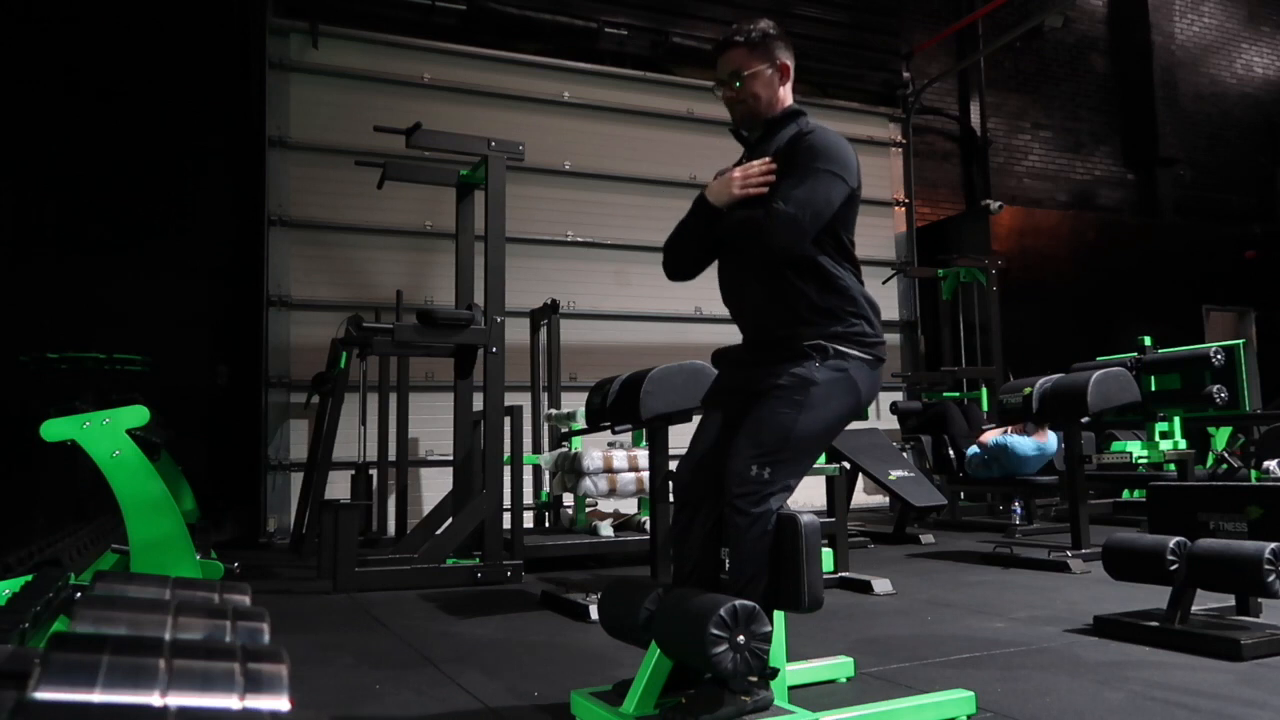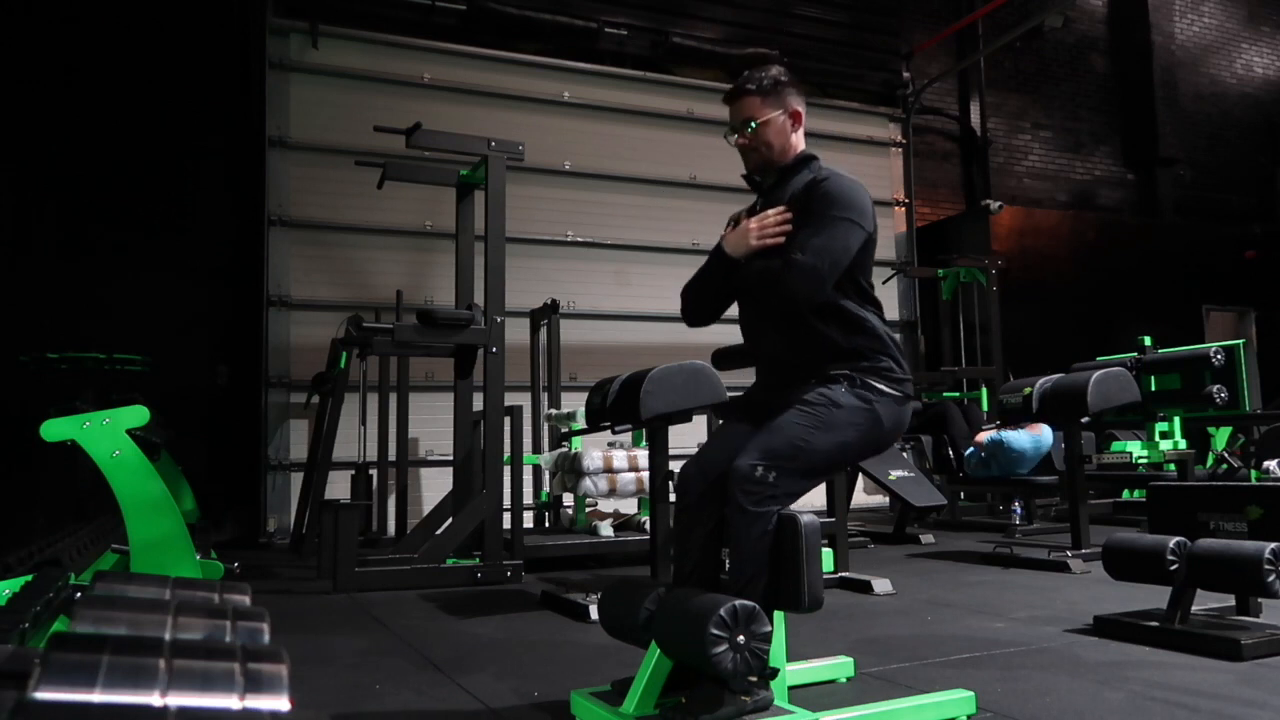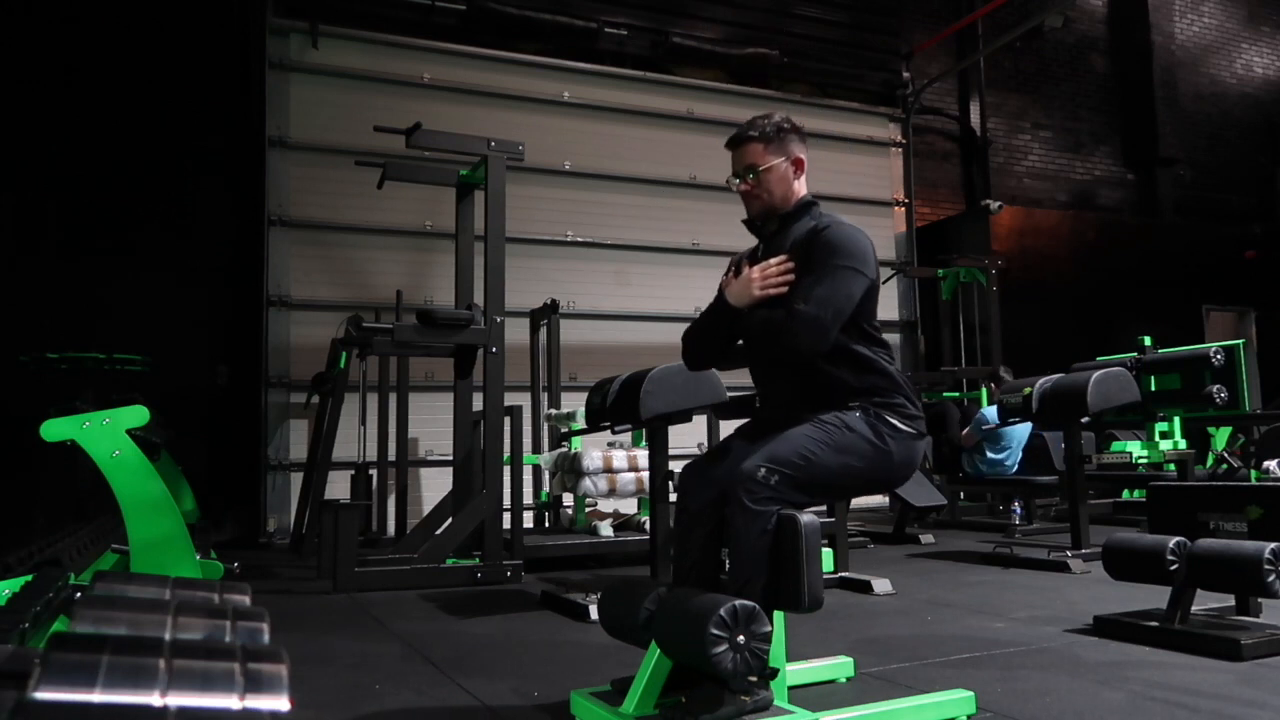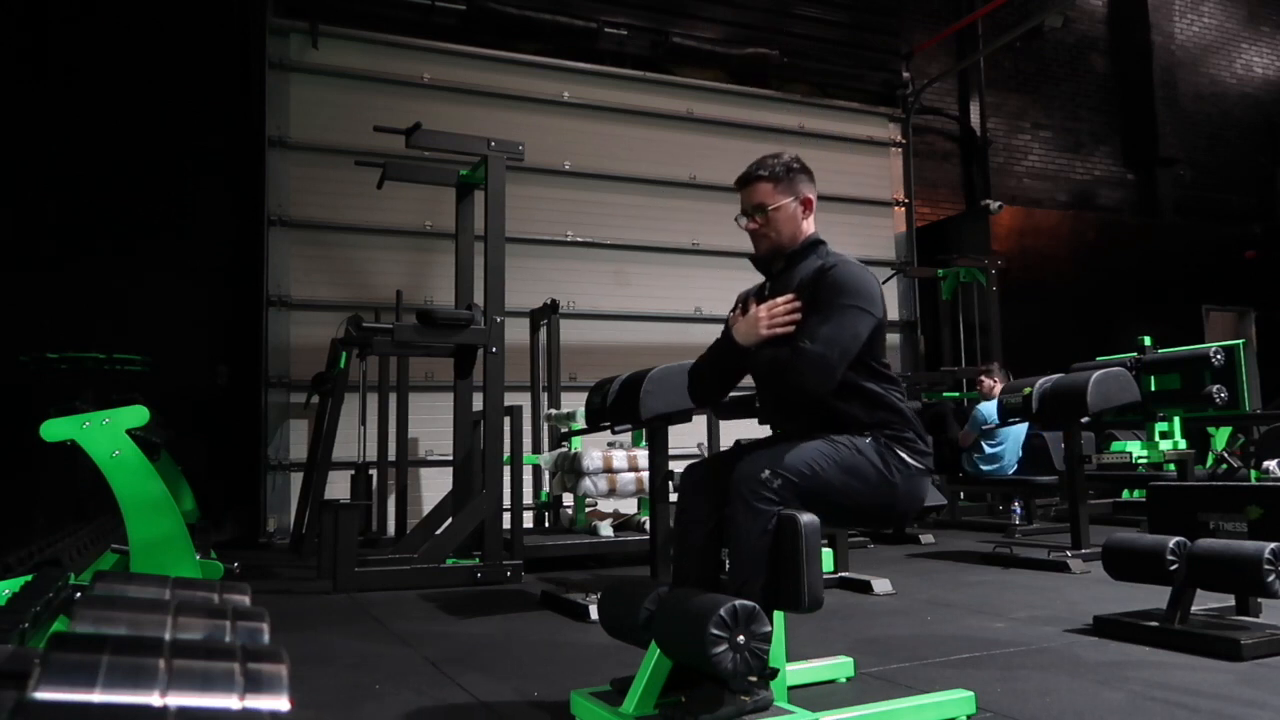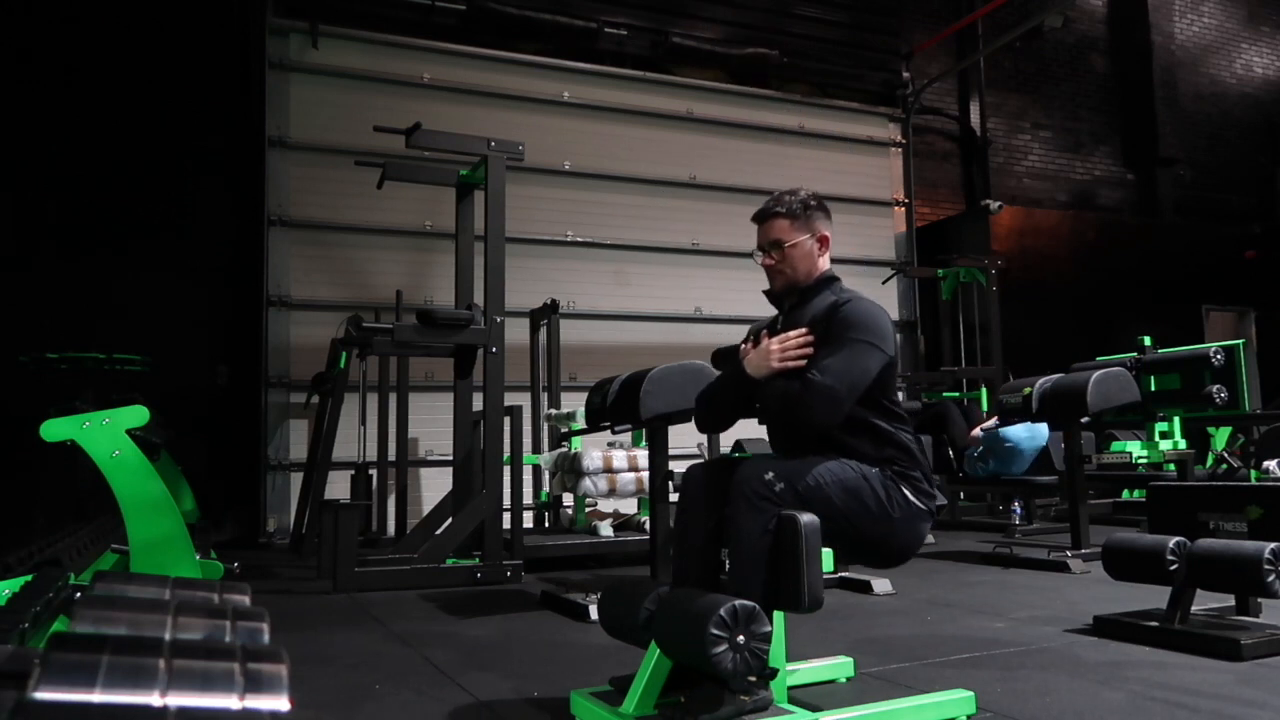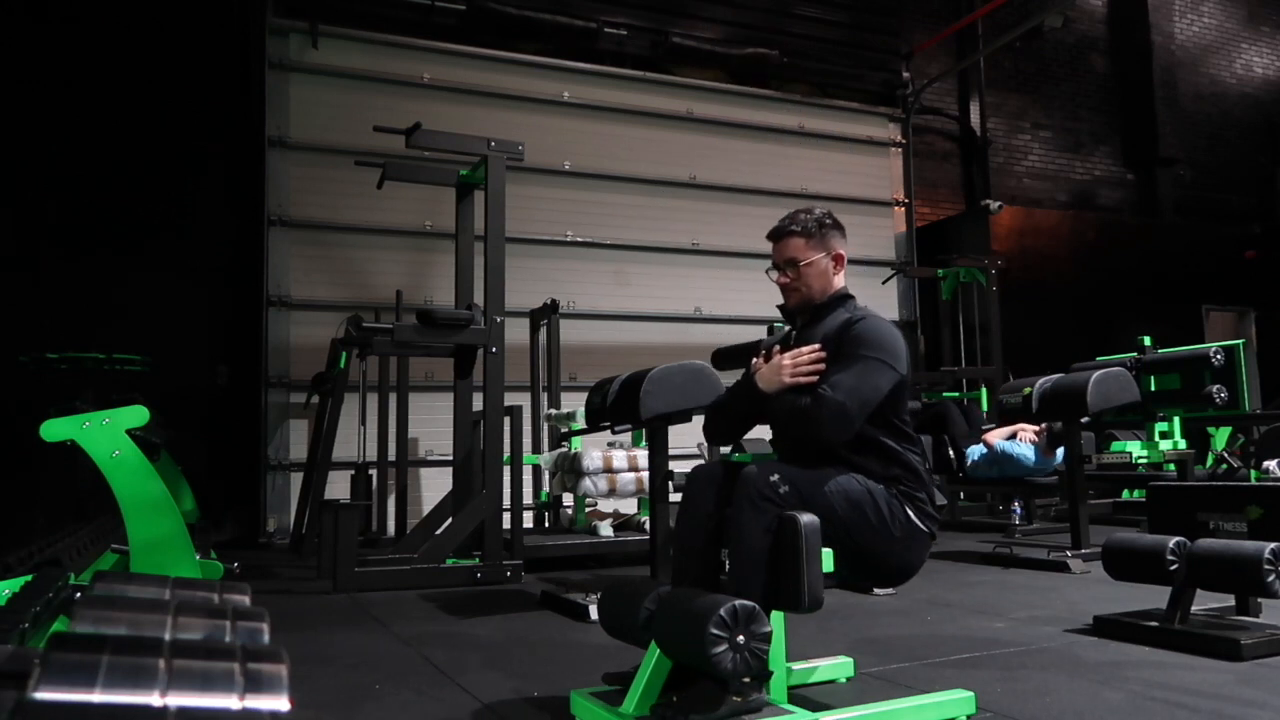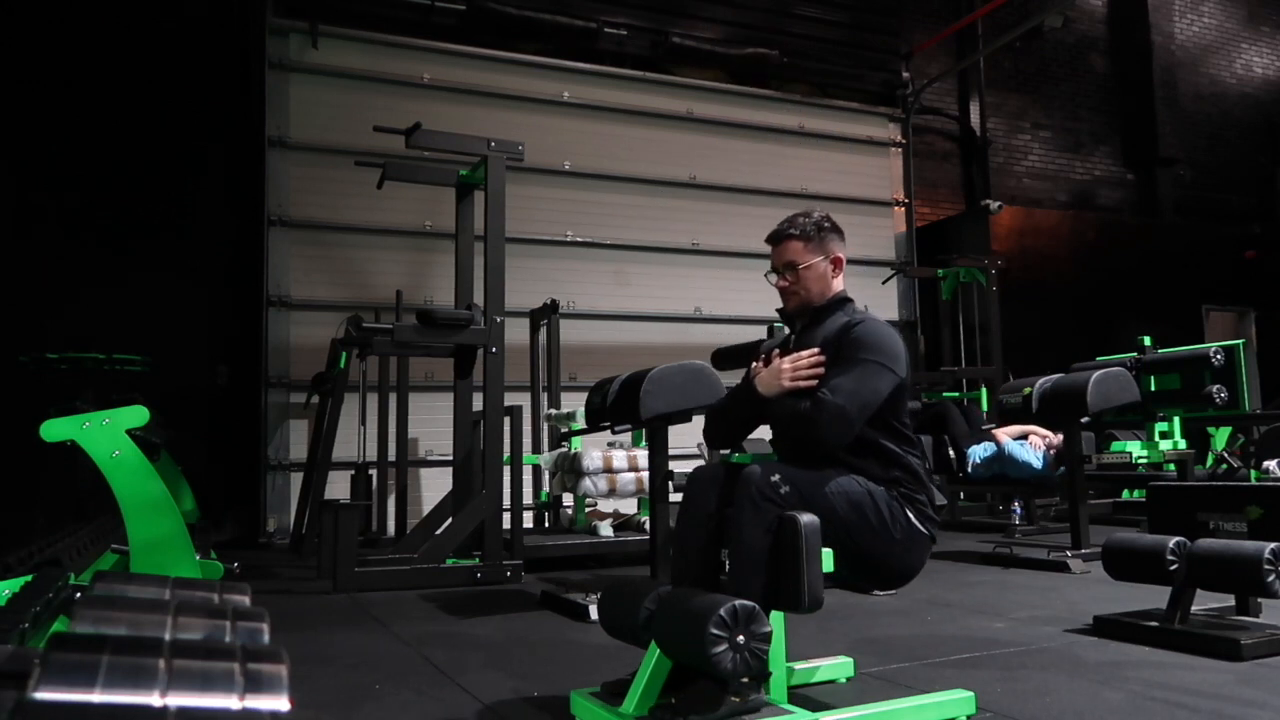
dt=0.5s
person 1, frame 1
left shoulder: (820, 149)
right shoulder: (740, 167)
left elbow: (781, 230)
right elbow: (678, 262)
left wrist: (723, 215)
right wrist: (714, 203)
left hip: (831, 353)
right hip: (764, 354)
left knee: (750, 482)
right knee: (697, 480)
person 1, frame 2
left shoulder: (835, 195)
right shoulder: (751, 215)
left elbow: (800, 282)
right elbow: (696, 309)
left wrist: (743, 264)
right wrist: (729, 253)
left hip: (861, 388)
right hip: (787, 386)
left knee: (753, 478)
right knee: (699, 481)
person 1, frame 3
left shoulder: (837, 241)
right shoulder: (752, 259)
left elbow: (803, 333)
right elbow: (697, 353)
left wrist: (745, 312)
right wrist: (731, 302)
left hip: (874, 422)
right hip: (799, 415)
left knee: (755, 478)
right knee: (700, 484)
person 1, frame 4
left shoulder: (841, 277)
left elbow: (812, 370)
right elbow: (704, 385)
left wrist: (755, 343)
right wrist: (737, 341)
left hip: (886, 454)
left knee: (761, 478)
right knee: (702, 482)
person 1, frame 5
left shoulder: (857, 317)
right shoulder: (773, 328)
left elbow: (817, 404)
right elbow: (707, 413)
left wrist: (757, 379)
right wrist: (747, 372)
left hip: (892, 499)
right hip: (817, 481)
left knee: (759, 481)
right knee: (702, 483)
person 1, frame 6
left shoulder: (869, 334)
right shoulder: (787, 343)
left elbow: (826, 421)
right elbow: (718, 430)
left wrist: (770, 395)
right wrist: (759, 386)
left hip: (894, 519)
right hip: (823, 504)
left knee: (762, 483)
right knee: (707, 483)
left ankle: (744, 673)
person 1, frame 7
left shoulder: (868, 337)
right shoulder: (784, 346)
left elbow: (827, 424)
right elbow: (718, 434)
left wrist: (770, 401)
right wrist: (758, 389)
left hip: (894, 522)
right hip: (818, 503)
left knee: (763, 483)
right knee: (709, 484)
left ankle: (742, 672)
